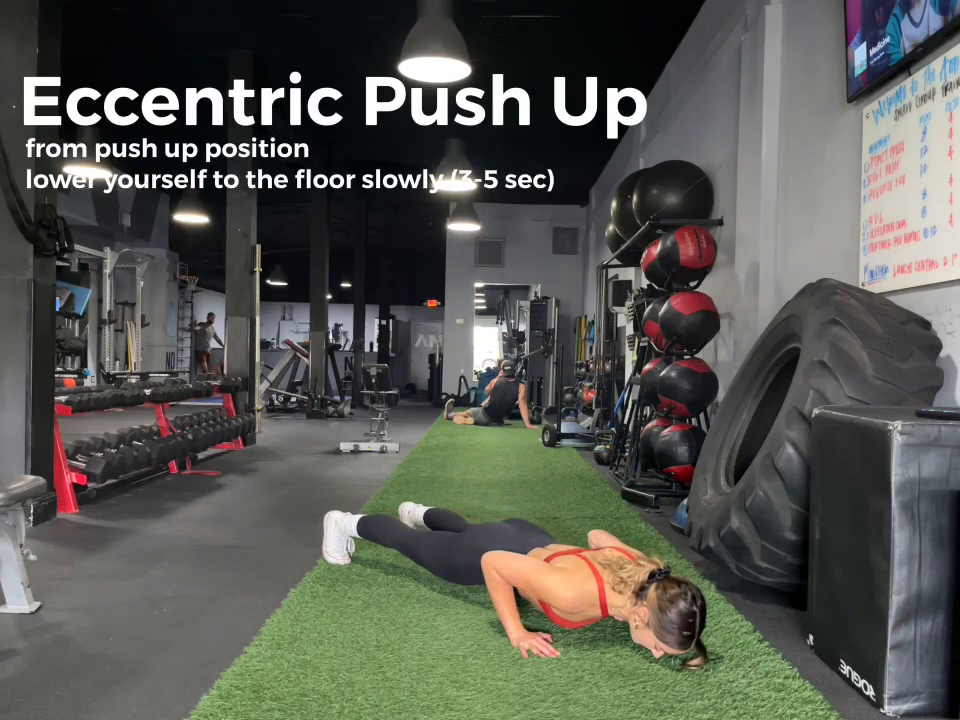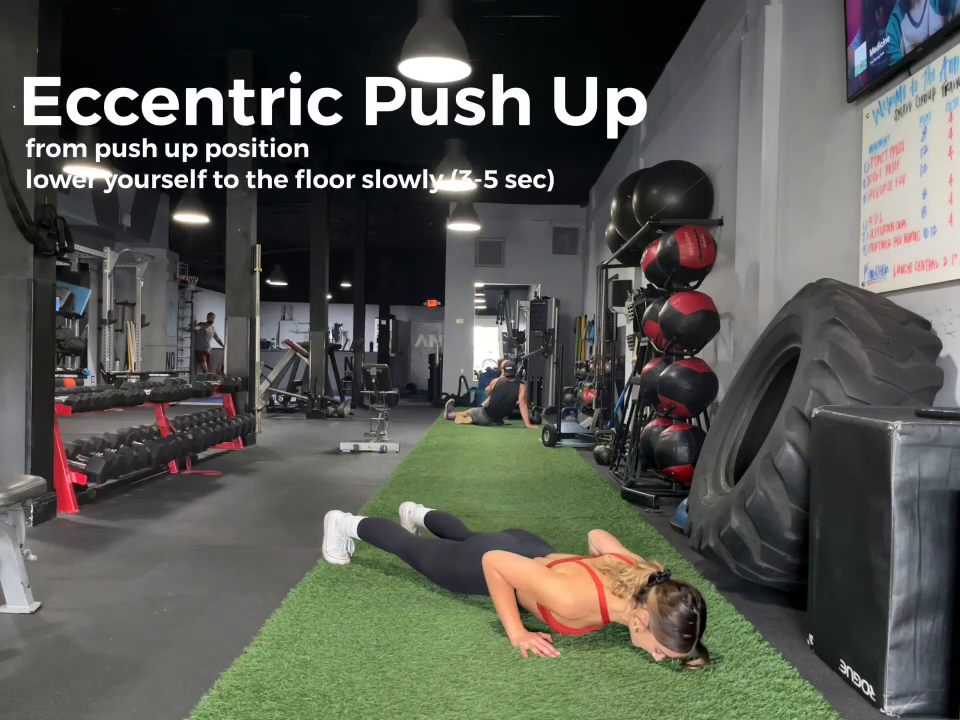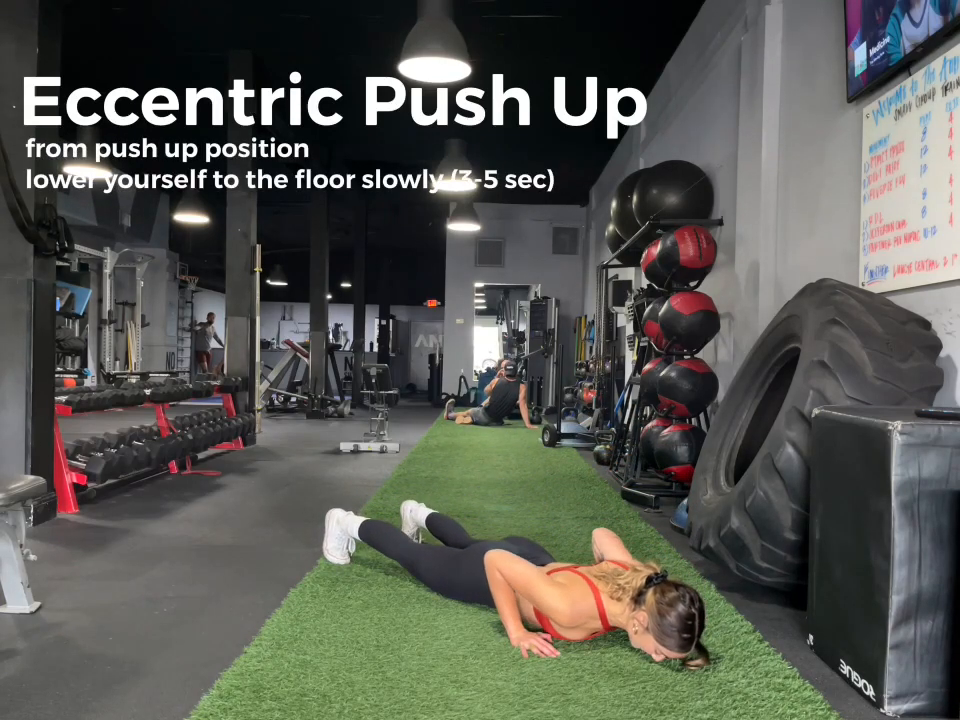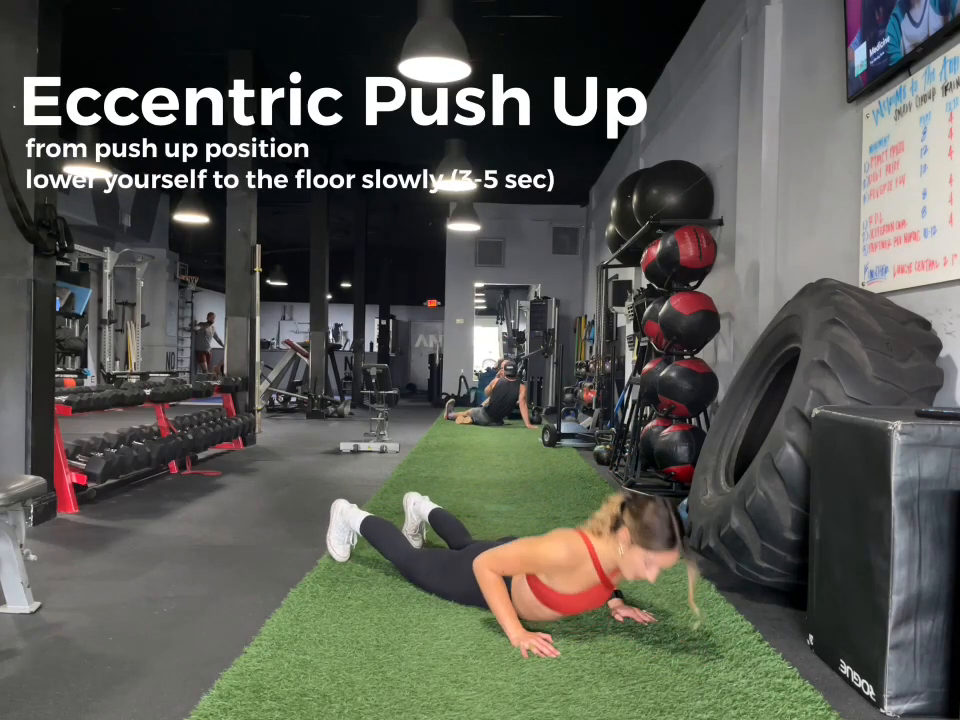
dt=0.4s
person 1, frame 1
left shoulder: (639, 568)
right shoulder: (574, 593)
left elbow: (597, 536)
right elbow: (492, 563)
right wrist: (516, 634)
left hip: (528, 541)
right hip: (494, 552)
left knee: (463, 530)
right knee: (413, 544)
left ankle: (417, 512)
right ankle: (345, 523)
person 1, frame 2
left shoulder: (637, 572)
right shoulder: (575, 600)
left elbow: (597, 536)
right elbow: (493, 563)
right wrist: (516, 633)
left hip: (530, 551)
right hip: (489, 562)
left knee: (464, 537)
right knee: (413, 550)
left ankle: (417, 513)
right ankle: (346, 524)
person 1, frame 3
left shoulder: (637, 581)
right shoulder: (571, 609)
left elbow: (601, 533)
right elbow: (495, 563)
right wrist: (517, 634)
left hip: (528, 558)
right hip: (489, 573)
left knee: (464, 544)
right knee: (413, 557)
left ankle: (419, 514)
right ankle: (348, 523)
person 1, frame 4
left shoulder: (620, 541)
right shoulder: (567, 551)
right elbow: (486, 567)
left wrist: (615, 600)
right wrist: (517, 634)
left hip: (525, 573)
right hip: (489, 578)
left knee: (466, 545)
right knee: (413, 563)
left ankle: (421, 508)
right ankle: (353, 519)
